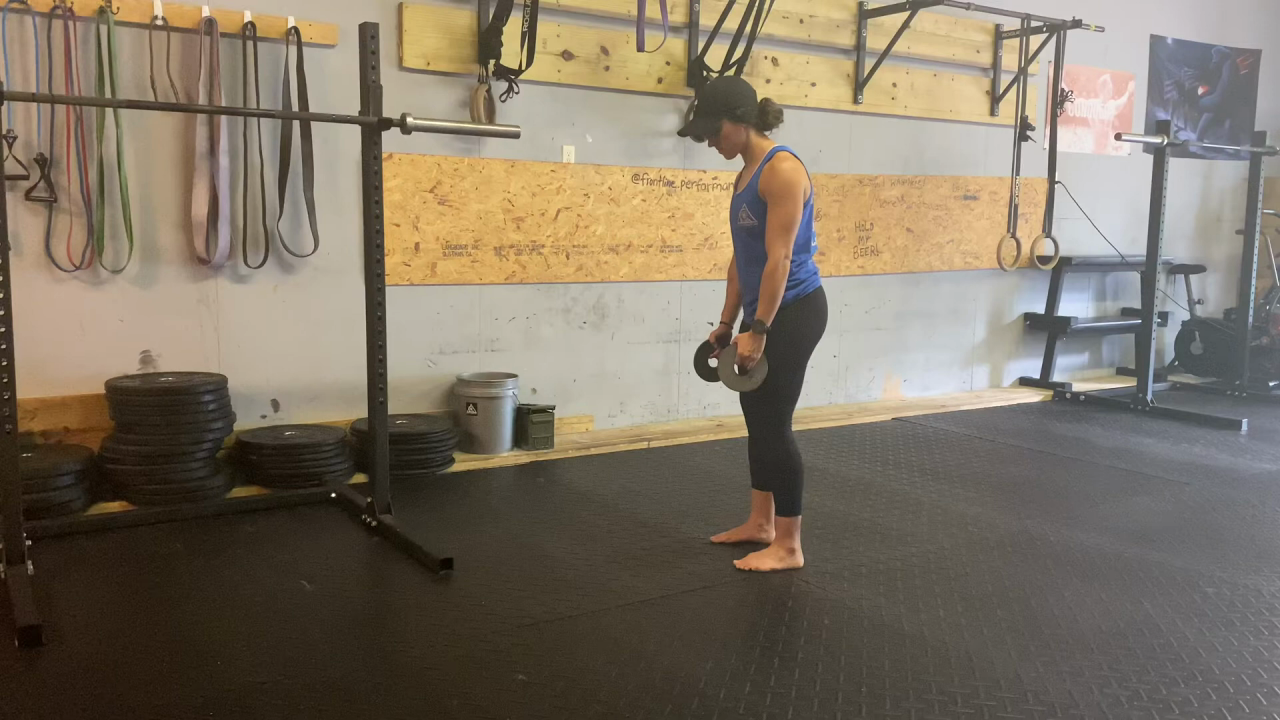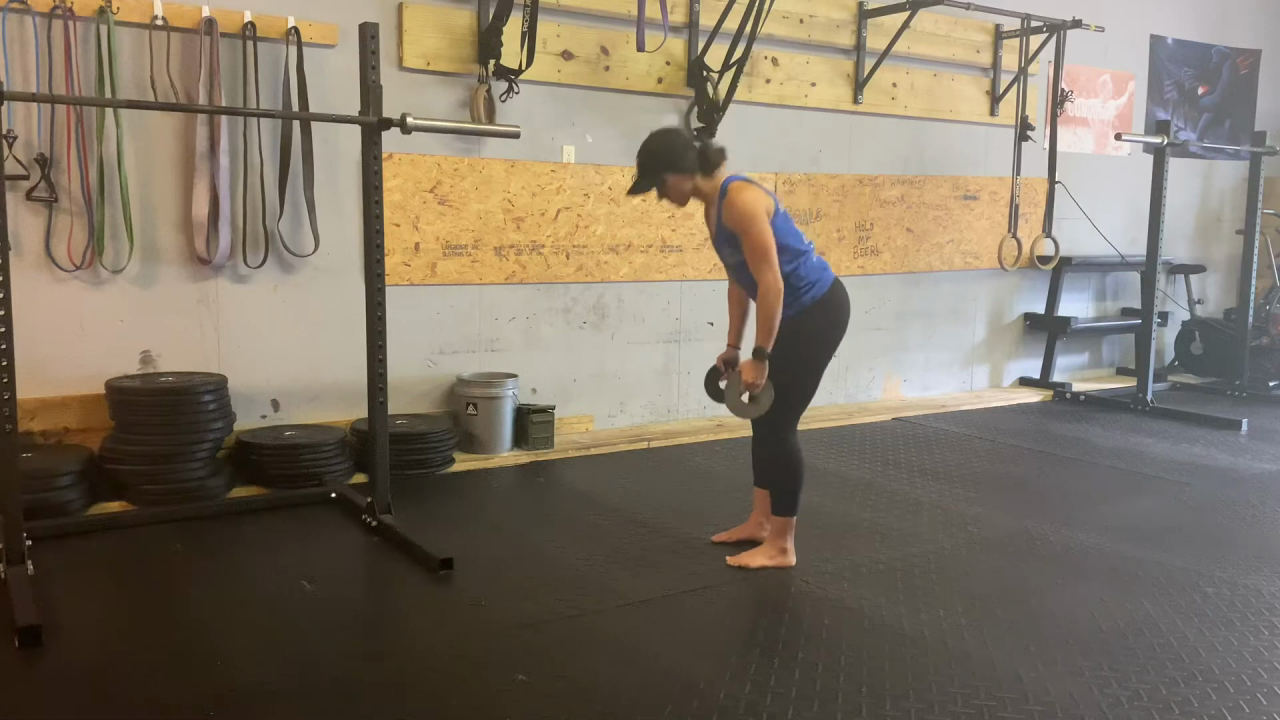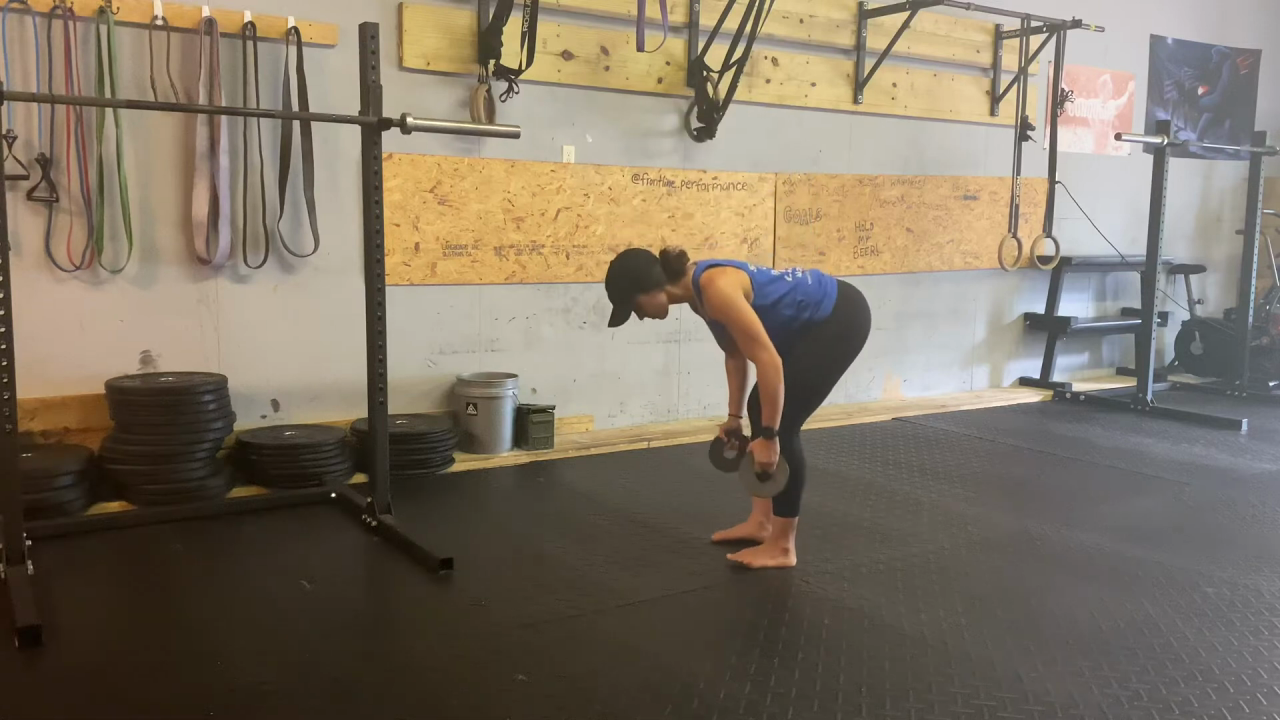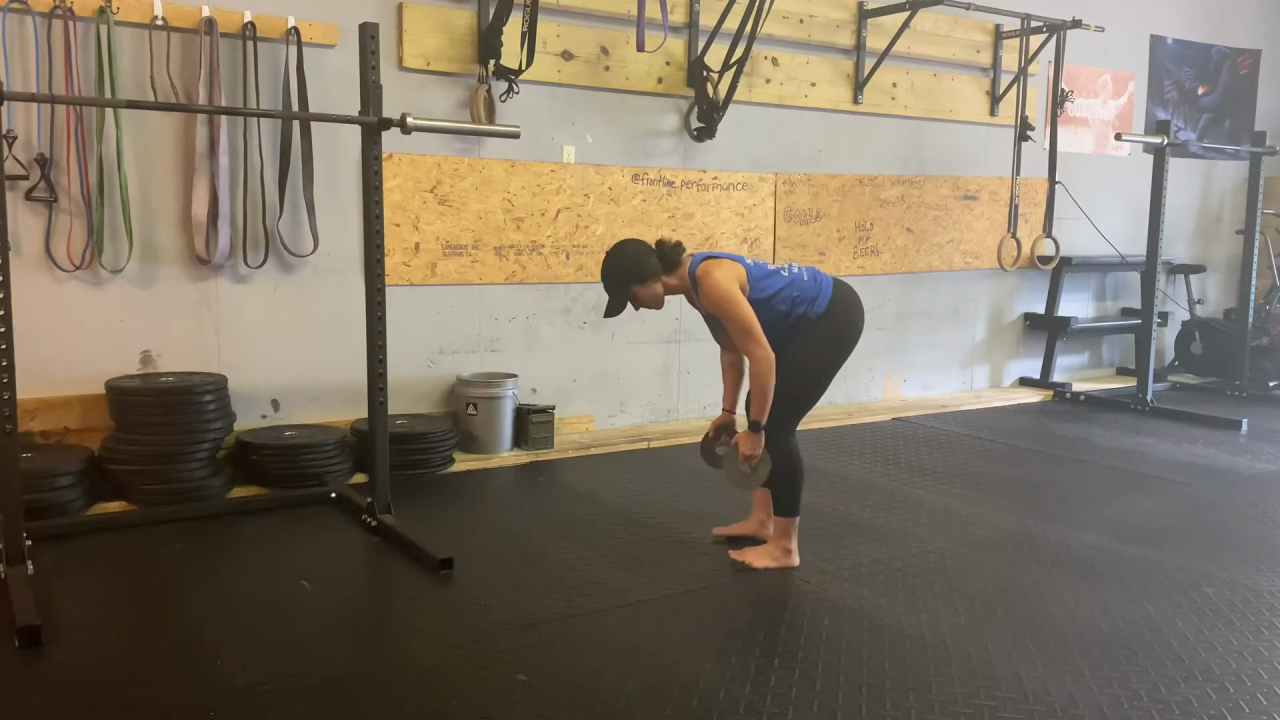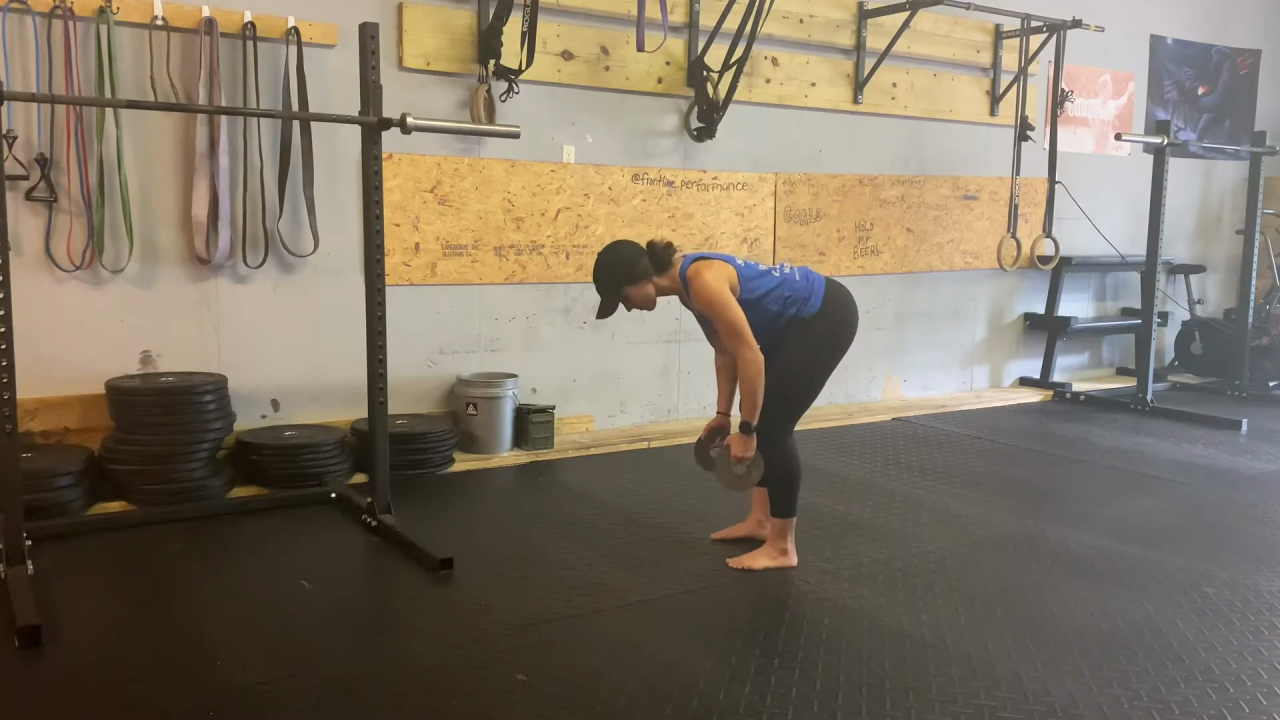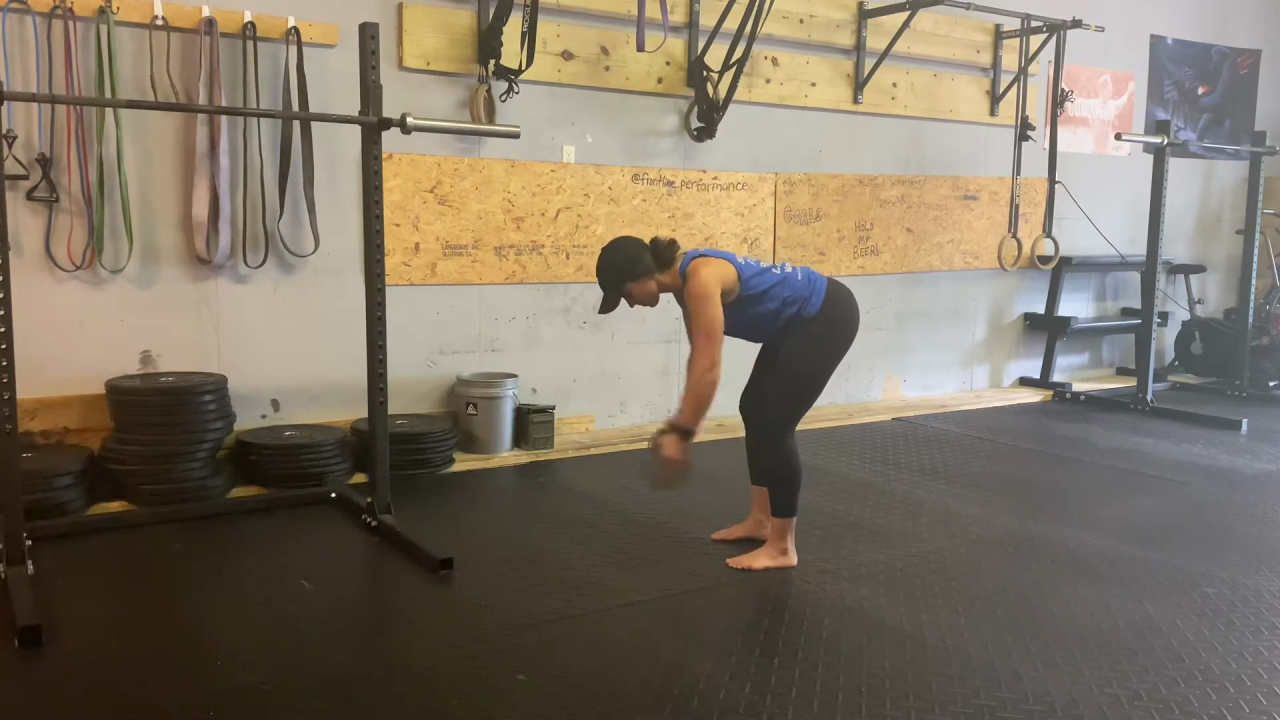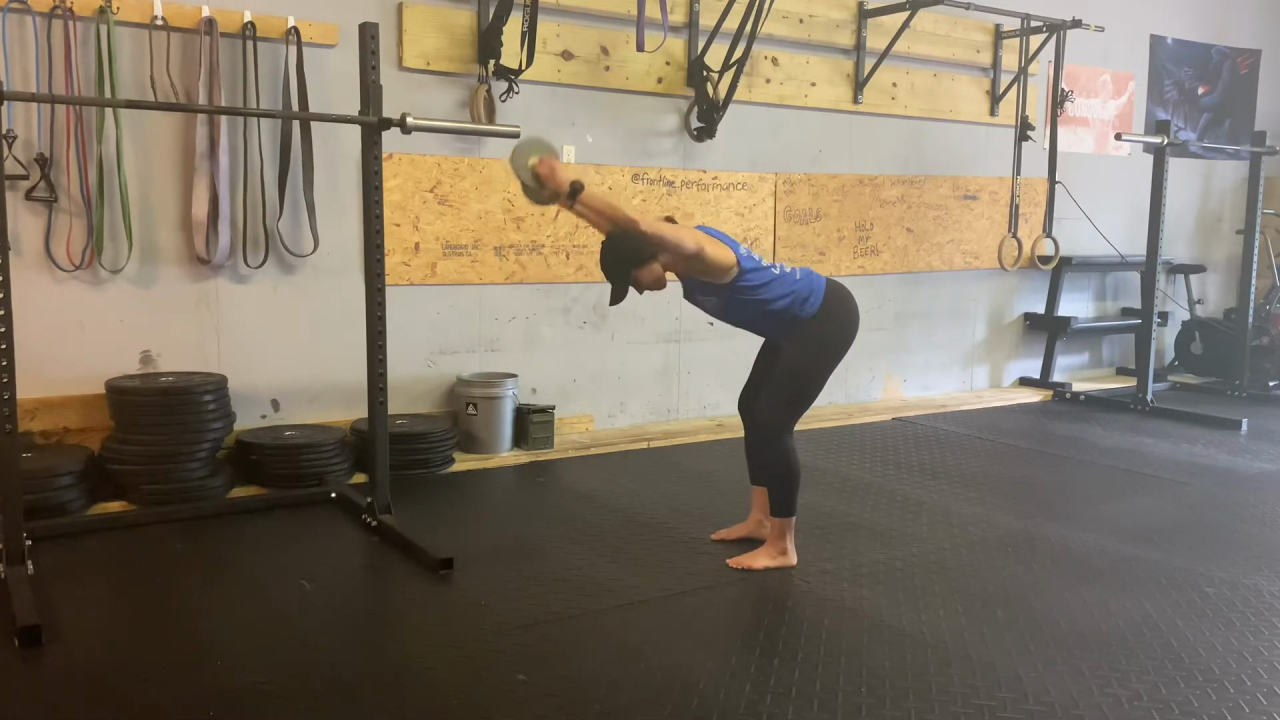
dt=0.5s
person 1, frame 1
left shoulder: (782, 169)
right shoulder: (748, 173)
left elbow: (779, 259)
left wrist: (757, 330)
right wrist: (727, 323)
left hip: (792, 311)
right hip: (763, 312)
left knee: (773, 425)
right knee: (757, 421)
left ankle: (788, 546)
right ankle: (761, 523)
person 1, frame 2
left shoulder: (740, 200)
right shoulder: (713, 205)
left elbow: (771, 284)
right elbow: (739, 281)
left wrist: (760, 357)
right wrist: (732, 346)
left hip: (818, 309)
right hip: (794, 313)
left knee: (778, 422)
right knee: (765, 417)
left ankle: (781, 545)
right ankle: (760, 522)
person 1, frame 3
left shoulder: (715, 289)
right shoulder: (697, 289)
left elbow: (769, 362)
right elbow: (735, 353)
left wrist: (769, 436)
right wrist: (735, 415)
left hip: (840, 318)
right hip: (815, 321)
left knee: (781, 424)
right knee: (762, 411)
left ankle: (782, 546)
right ankle: (760, 522)
person 1, frame 4
left shoulder: (711, 281)
right shoulder: (692, 281)
left elbow: (762, 356)
right elbow: (732, 348)
left wrist: (755, 429)
right wrist: (728, 411)
left hip: (833, 316)
right hip: (808, 317)
left knee: (776, 424)
right knee: (761, 412)
left ankle: (784, 546)
right ankle: (762, 520)
person 1, frame 5
left shoulder: (702, 282)
right shoulder: (685, 281)
left elbow: (750, 356)
right elbow: (726, 350)
left wrist: (746, 431)
right wrist: (723, 414)
left hip: (827, 316)
right hip: (801, 319)
left knee: (772, 424)
right knee: (757, 417)
left ankle: (782, 547)
right ankle: (760, 520)
person 1, frame 6
left shoulder: (700, 279)
right shoulder: (684, 280)
left elbow: (709, 368)
right elbow: (701, 358)
left wrist: (681, 432)
right wrist: (681, 421)
left hip: (828, 315)
right hip: (800, 319)
left knee: (774, 423)
right knee: (754, 411)
left ankle: (782, 546)
right ankle: (759, 519)
person 1, frame 7
left shoulder: (699, 255)
right shoulder: (683, 250)
left elbow: (638, 225)
right elbow: (623, 230)
left wrist: (570, 189)
right wrist: (567, 195)
left hip: (827, 318)
right hip: (797, 320)
left knee: (772, 424)
right knee: (753, 409)
left ankle: (781, 546)
right ankle: (760, 519)
